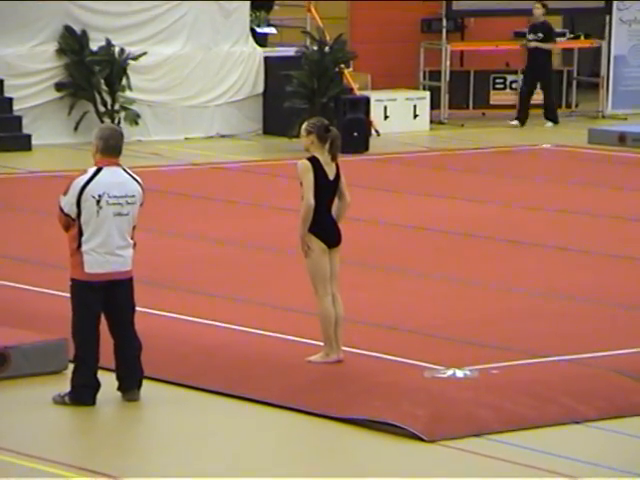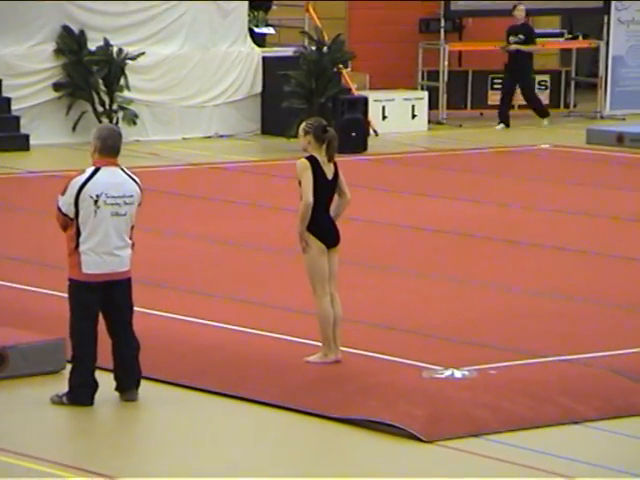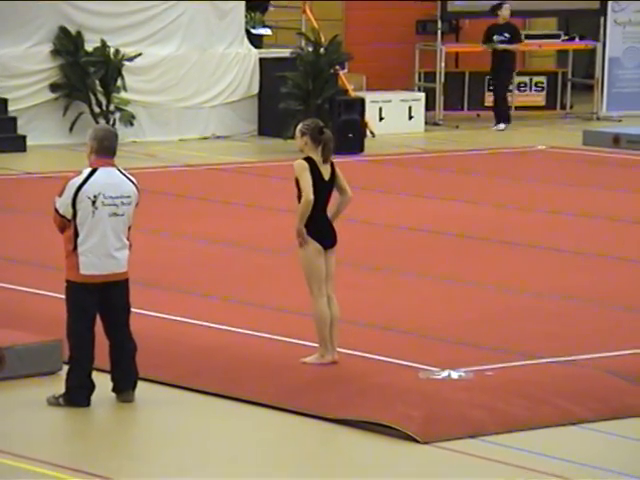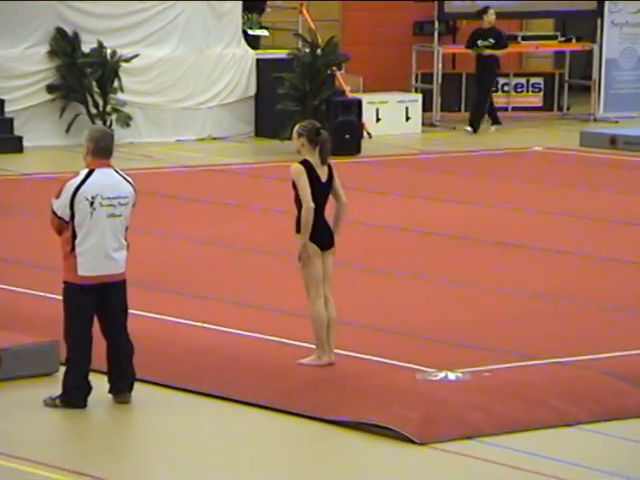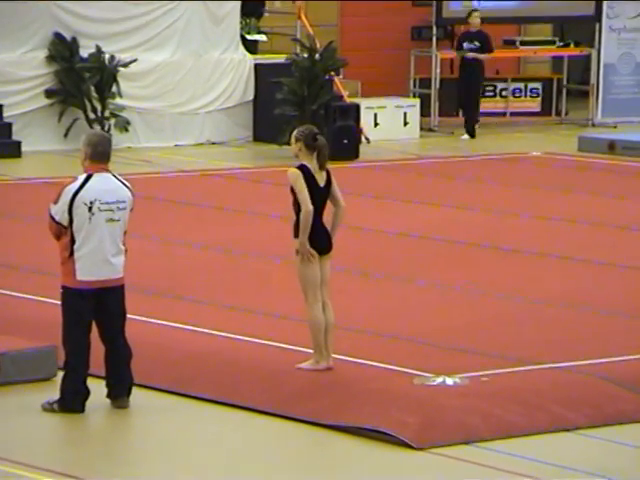
dt=0.2s
person 1, frame 1
left shoulder: (84, 183)
right shoulder: (135, 184)
left elbow: (65, 221)
left hip: (88, 269)
right hip: (122, 268)
left knee: (86, 333)
right knee: (124, 329)
left ankle: (83, 392)
right ankle: (131, 385)
person 1, frame 2
left shoulder: (81, 183)
right shoulder: (133, 184)
left elbow: (63, 220)
left hip: (86, 270)
right hip: (120, 268)
left knee: (83, 333)
right knee: (122, 329)
left ankle: (80, 392)
right ankle: (129, 386)
person 1, frame 3
left shoulder: (79, 184)
right shoulder: (130, 184)
left elbow: (60, 222)
left hip: (84, 271)
right hip: (118, 270)
left knee: (81, 334)
right knee: (119, 330)
left ankle: (77, 393)
right ankle: (126, 386)
person 1, frame 4
left shoulder: (76, 185)
right shoulder: (127, 185)
left elbow: (57, 224)
left hip: (81, 273)
right hip: (115, 271)
left knee: (78, 336)
right knee: (117, 332)
left ankle: (74, 395)
right ankle: (122, 388)
person 1, frame 5
left shoulder: (75, 190)
right shoulder: (125, 190)
left elbow: (56, 229)
left hip: (80, 277)
right hip: (113, 276)
left knee: (76, 341)
right knee: (115, 337)
left ankle: (72, 399)
right ankle: (120, 393)
person 2, frame 1
left shoulder: (306, 165)
right shoulder: (334, 164)
left elbow: (309, 203)
right elbow: (345, 200)
left wrist: (302, 233)
right wrist: (332, 224)
left hip: (317, 233)
right hip: (333, 231)
left knee: (323, 294)
right knee: (333, 292)
left ankle: (329, 351)
right ankle: (337, 348)
person 2, frame 2
left shoulder: (305, 163)
right shoulder: (332, 163)
left elbow: (307, 200)
right elbow: (345, 197)
left wrist: (301, 229)
left hip: (315, 233)
right hip: (331, 231)
left knee: (321, 294)
right knee: (331, 292)
left ankle: (328, 351)
right ankle: (335, 348)
person 2, frame 3
left shoulder: (302, 164)
right shoulder: (329, 164)
left elbow: (307, 198)
right elbow: (347, 195)
left wrist: (299, 226)
left hip: (313, 233)
right hip: (328, 231)
left knee: (318, 295)
right knee: (328, 293)
left ankle: (324, 352)
right ankle: (331, 349)
person 2, frame 4
left shoulder: (299, 168)
right shoulder: (327, 166)
left elbow: (308, 206)
right elbow: (342, 202)
left wrist: (304, 241)
right wrist: (334, 233)
left hip: (312, 236)
right hip: (326, 234)
left knee: (315, 296)
right knee: (326, 294)
left ankle: (321, 354)
right ankle: (329, 350)
person 2, frame 5
left shoulder: (296, 173)
right shoulder: (325, 171)
left elbow: (307, 208)
right elbow: (340, 206)
left wrist: (301, 241)
right wrist: (330, 235)
left hip: (310, 240)
right hip: (324, 238)
left knee: (313, 301)
right knee: (324, 299)
left ankle: (319, 358)
right ankle: (327, 355)
person 3, frame 1
left shoulder: (547, 27)
right shoulder: (531, 27)
left elbow: (552, 46)
left wrist: (536, 44)
right wrist: (525, 45)
left hip: (544, 64)
right hip: (531, 64)
left knee: (548, 91)
right knee: (525, 91)
left ankle: (552, 119)
right ankle: (520, 119)
person 3, frame 2
left shoulder: (528, 29)
right shoulder: (510, 29)
left elbow: (532, 48)
left wrist: (517, 47)
right wrist: (506, 48)
left hip: (525, 66)
right hip: (511, 65)
left knee: (528, 93)
right knee: (506, 92)
left ankle: (544, 114)
right ankle: (504, 121)
person 3, frame 3
left shoulder: (512, 27)
right shoulder: (491, 28)
left elbow: (518, 46)
right elbow: (486, 45)
left wrist: (504, 46)
right wrist: (490, 47)
left hip: (508, 64)
right hip: (496, 63)
left knee: (501, 92)
right knee: (497, 93)
left ankle: (504, 120)
right ankle: (500, 121)
person 3, frame 4
left shoulder: (497, 33)
right shoulder: (476, 33)
left elbow: (503, 51)
right elbow: (469, 50)
left wrist: (490, 52)
right wrist: (475, 52)
left hip: (491, 68)
right hip: (480, 68)
left knee: (482, 96)
right knee: (485, 96)
left ankle: (473, 125)
right ankle: (496, 121)
person 3, frame 5
left shoulder: (483, 36)
right shoulder: (463, 36)
left elbow: (488, 56)
left wrist: (474, 55)
right wrist: (460, 55)
left hip: (477, 72)
right hip: (464, 71)
left knee: (473, 101)
right knee: (462, 100)
left ankle: (470, 131)
right ankle: (473, 120)
